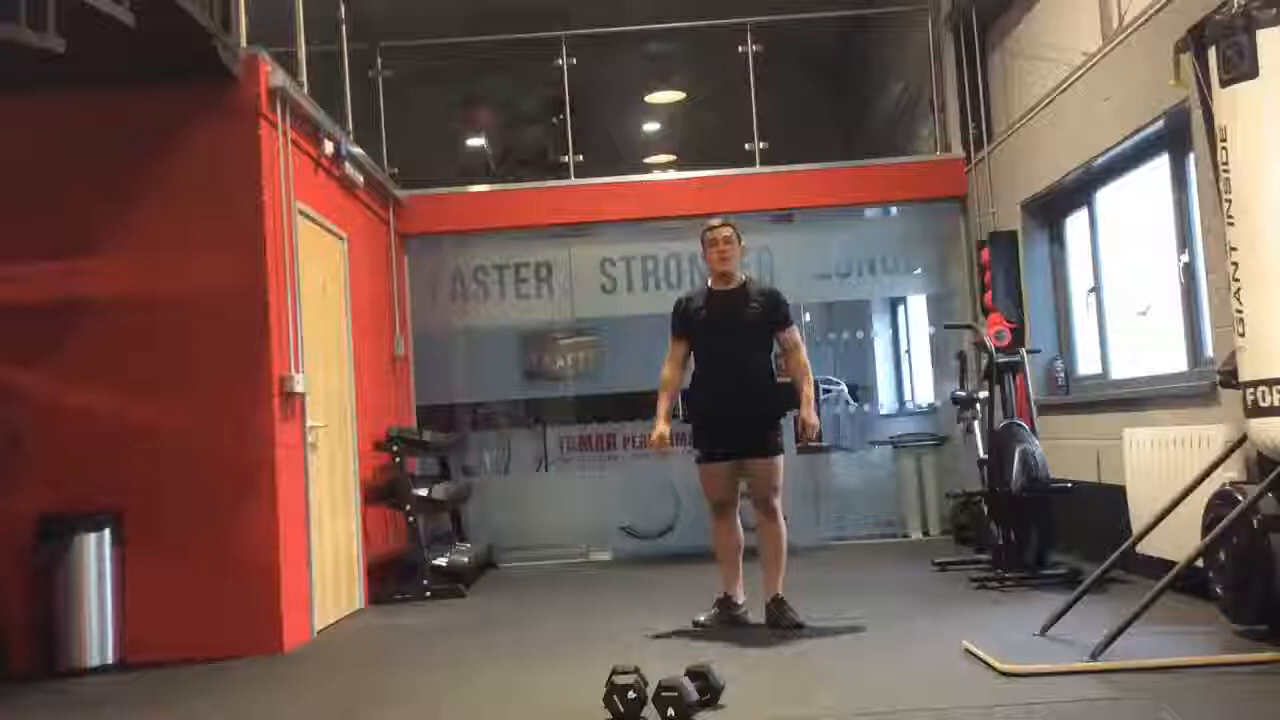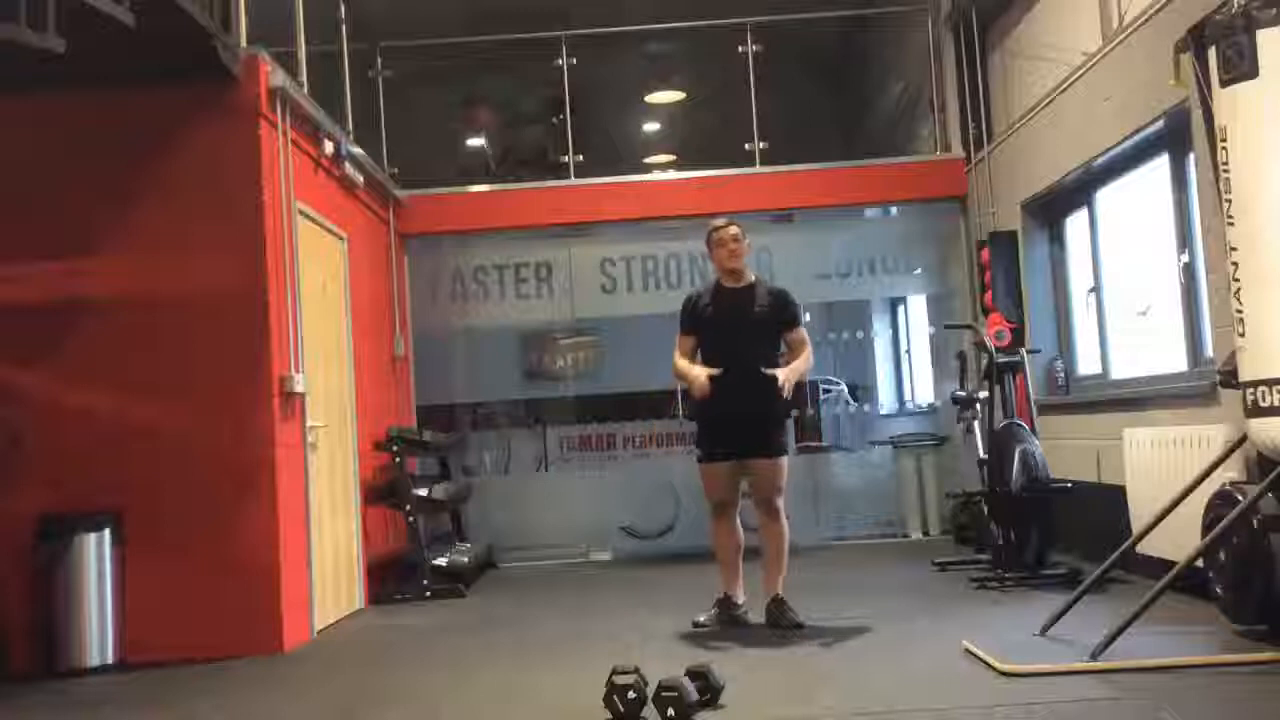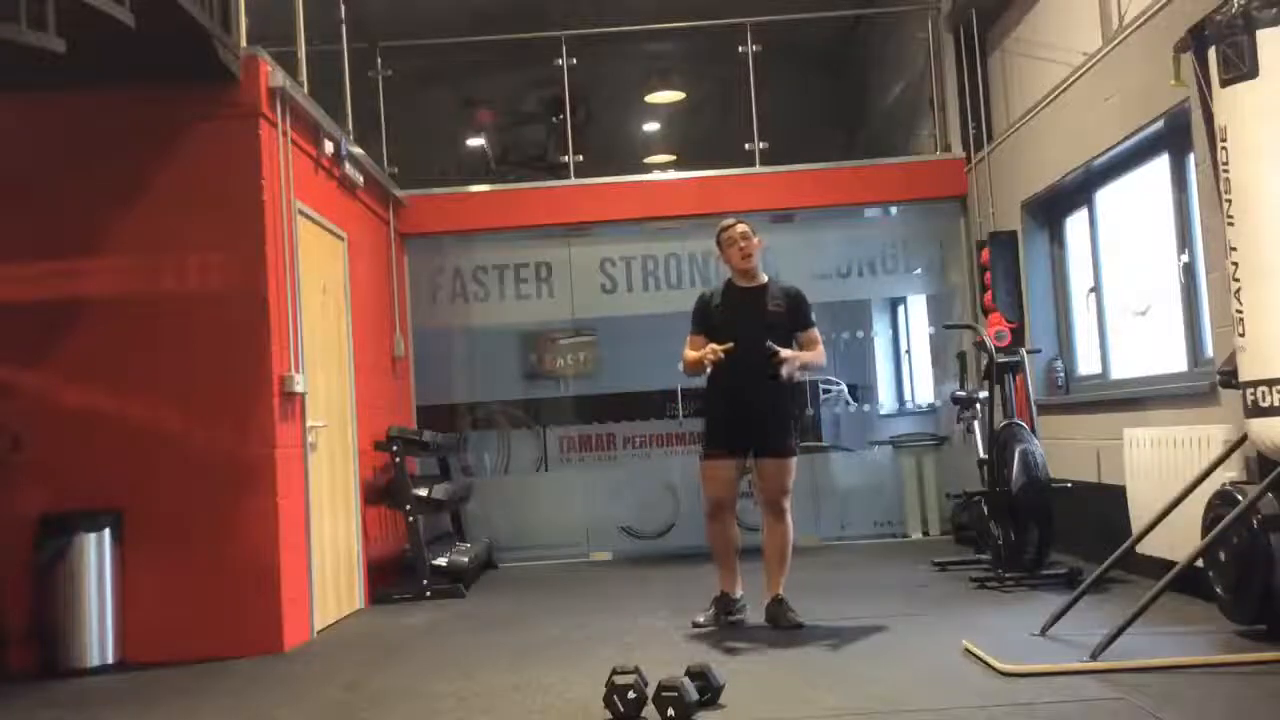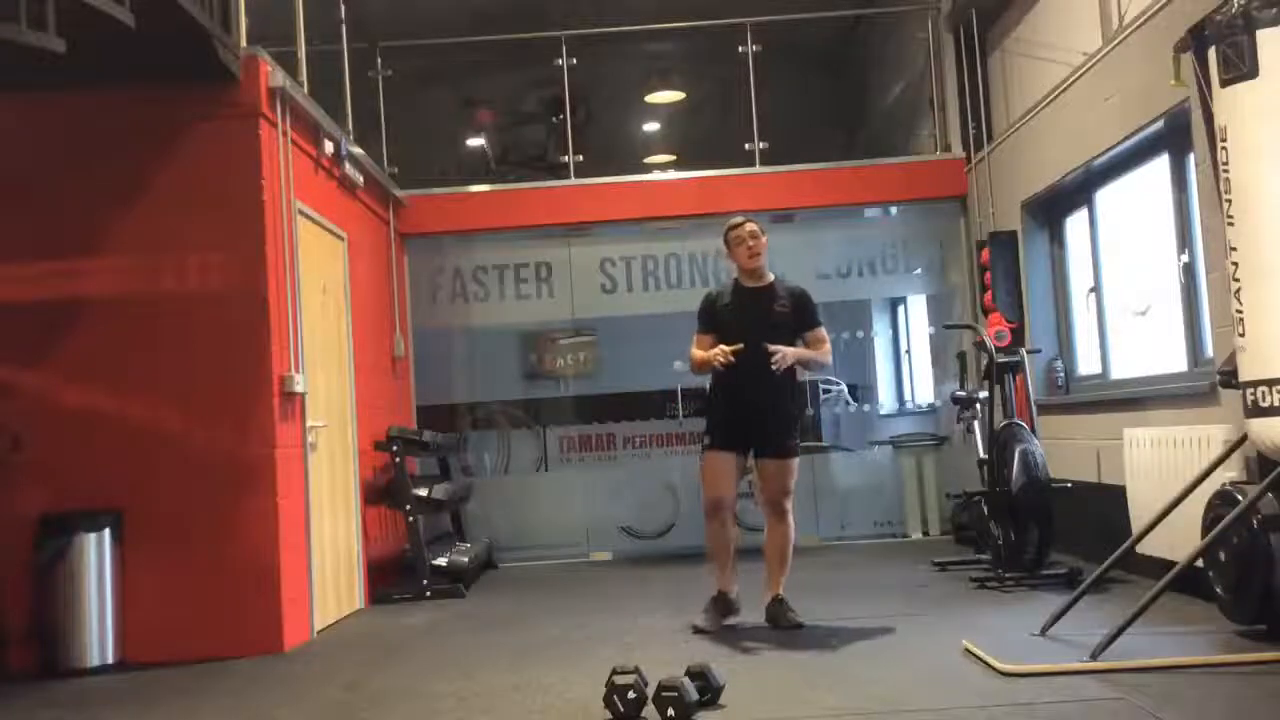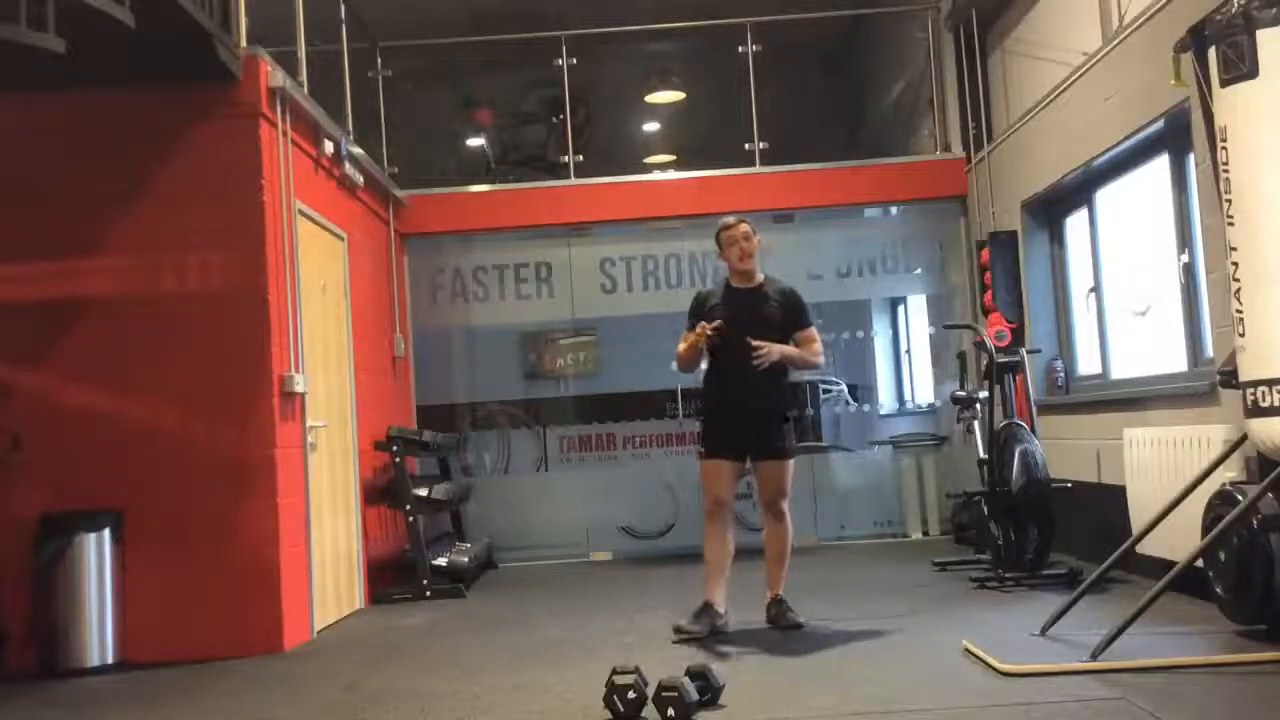
dt=0.3s
person 1, frame 1
left shoulder: (767, 298)
right shoulder: (688, 305)
left elbow: (794, 352)
right elbow: (674, 364)
left wrist: (807, 402)
right wrist: (662, 416)
left hip: (760, 419)
right hip: (711, 422)
left knee: (769, 507)
right knee: (722, 509)
left ankle: (775, 600)
right ankle: (731, 600)
person 1, frame 2
left shoulder: (776, 297)
right shoulder: (697, 303)
left elbow: (804, 351)
right elbow: (680, 358)
left wrist: (791, 370)
right wrist: (691, 371)
left hip: (765, 417)
right hip: (716, 420)
left knee: (771, 506)
right knee: (722, 509)
left ankle: (775, 599)
right ankle: (732, 600)
person 1, frame 3
left shoulder: (789, 297)
right shoulder: (709, 302)
left elbow: (818, 353)
right elbow: (689, 361)
left wrist: (798, 358)
right wrist: (704, 356)
left hip: (774, 417)
right hip: (723, 418)
left knee: (777, 506)
right knee: (717, 508)
left ankle: (775, 599)
right ankle: (729, 596)
person 1, frame 4
left shoulder: (795, 297)
right shoulder: (716, 300)
left elbow: (824, 354)
right elbow: (696, 360)
left wrist: (795, 354)
right wrist: (711, 357)
left hip: (778, 417)
right hip: (726, 417)
left knee: (778, 506)
right knee: (716, 504)
left ankle: (776, 599)
right ankle: (725, 595)
person 1, frame 5
left shoulder: (785, 297)
right shoulder: (706, 300)
left elbow: (816, 354)
right elbow: (684, 362)
left wrist: (782, 350)
right wrist: (694, 343)
left hip: (771, 417)
right hip: (720, 419)
left knee: (776, 506)
right knee: (716, 509)
left ankle: (776, 600)
right ankle: (714, 607)
